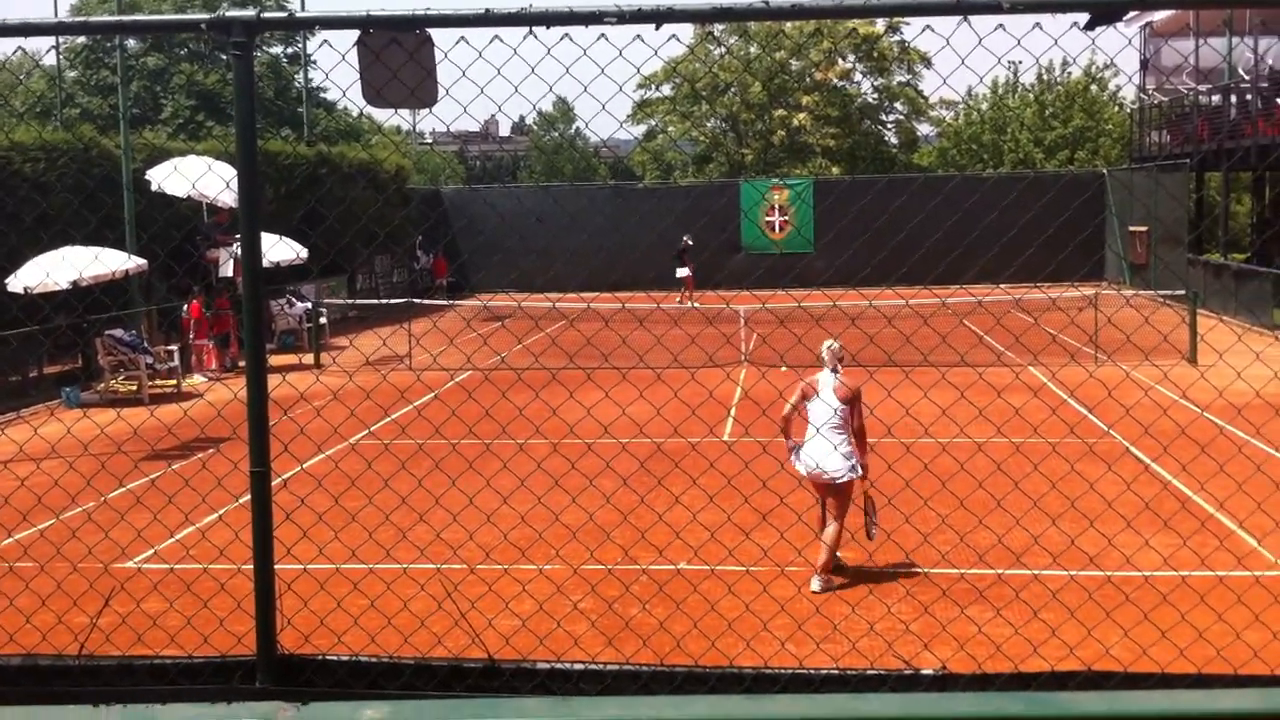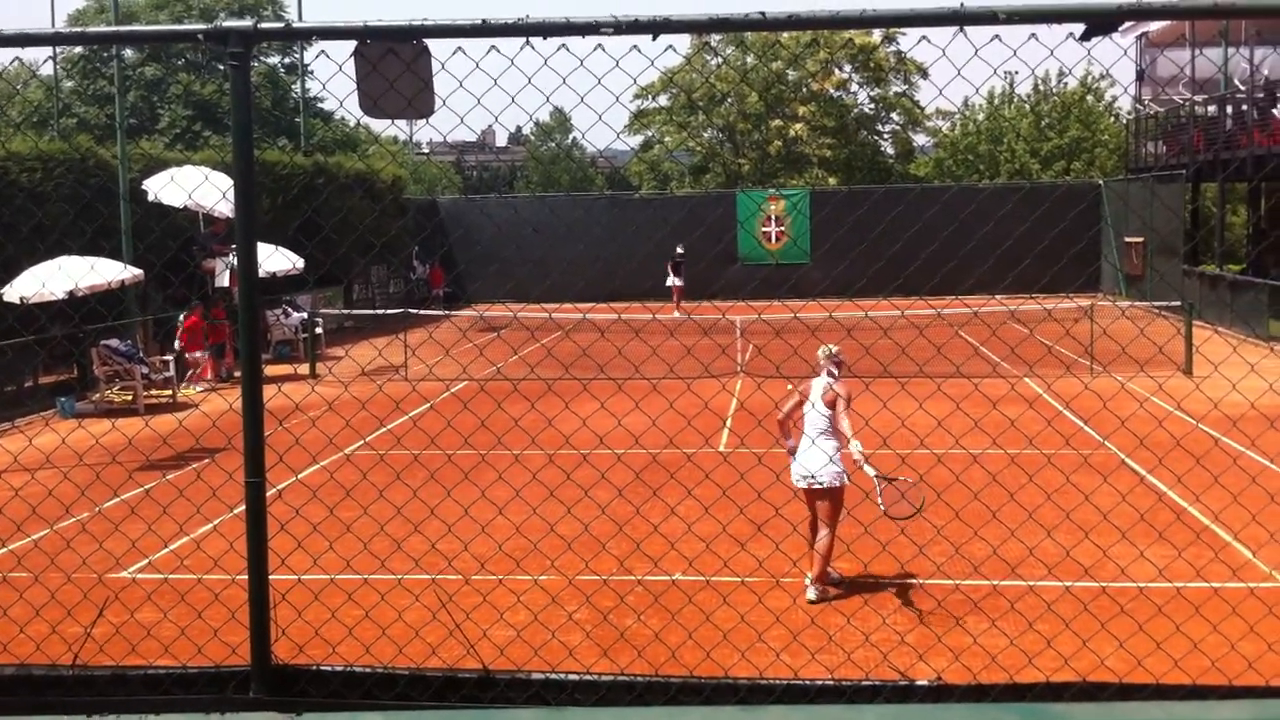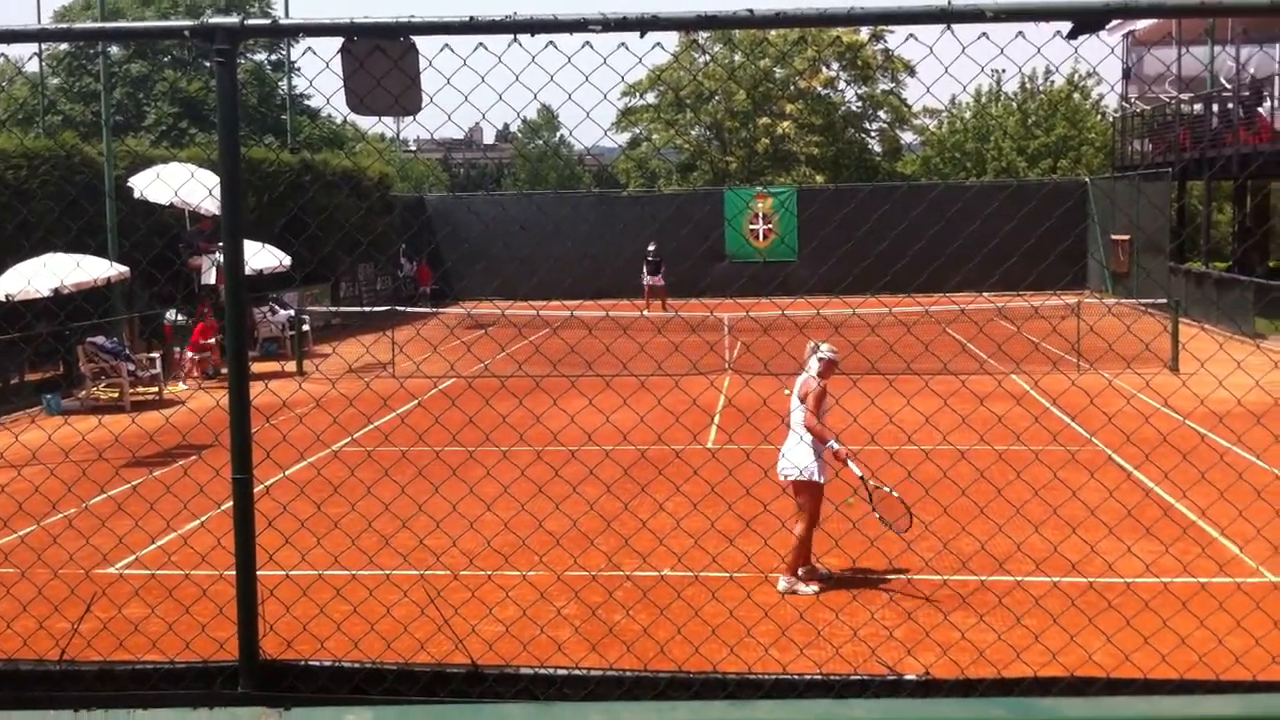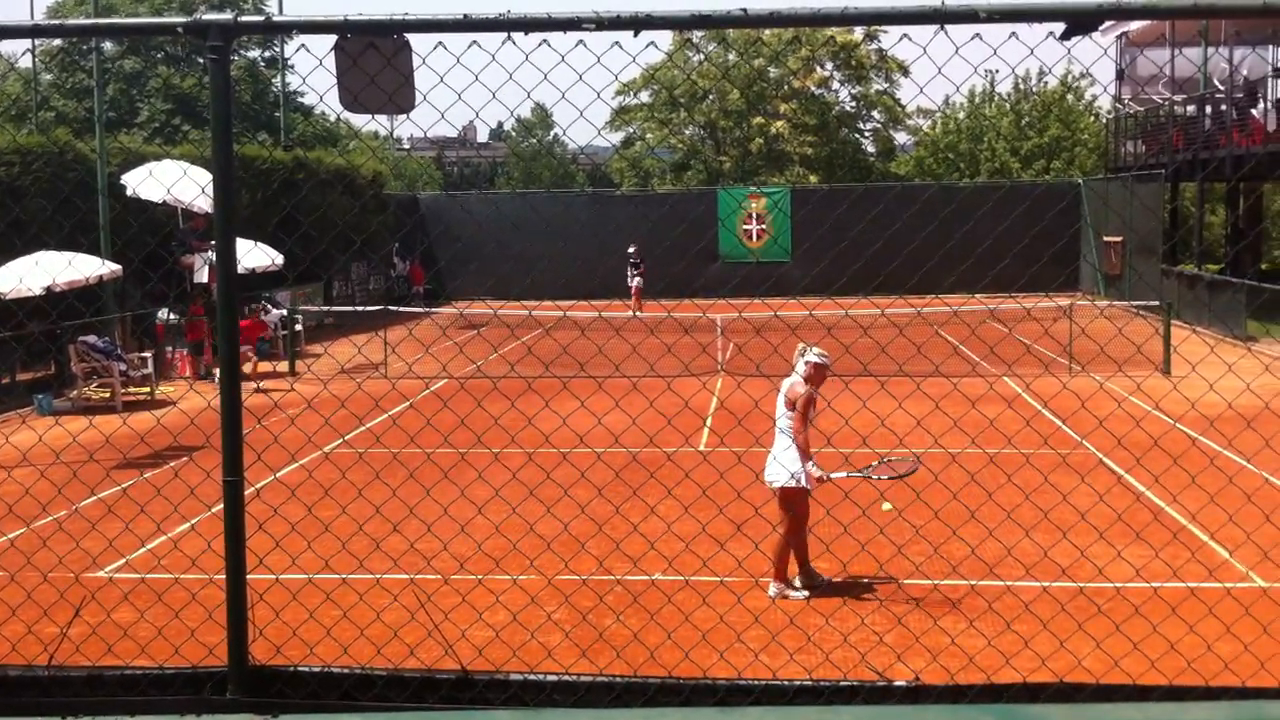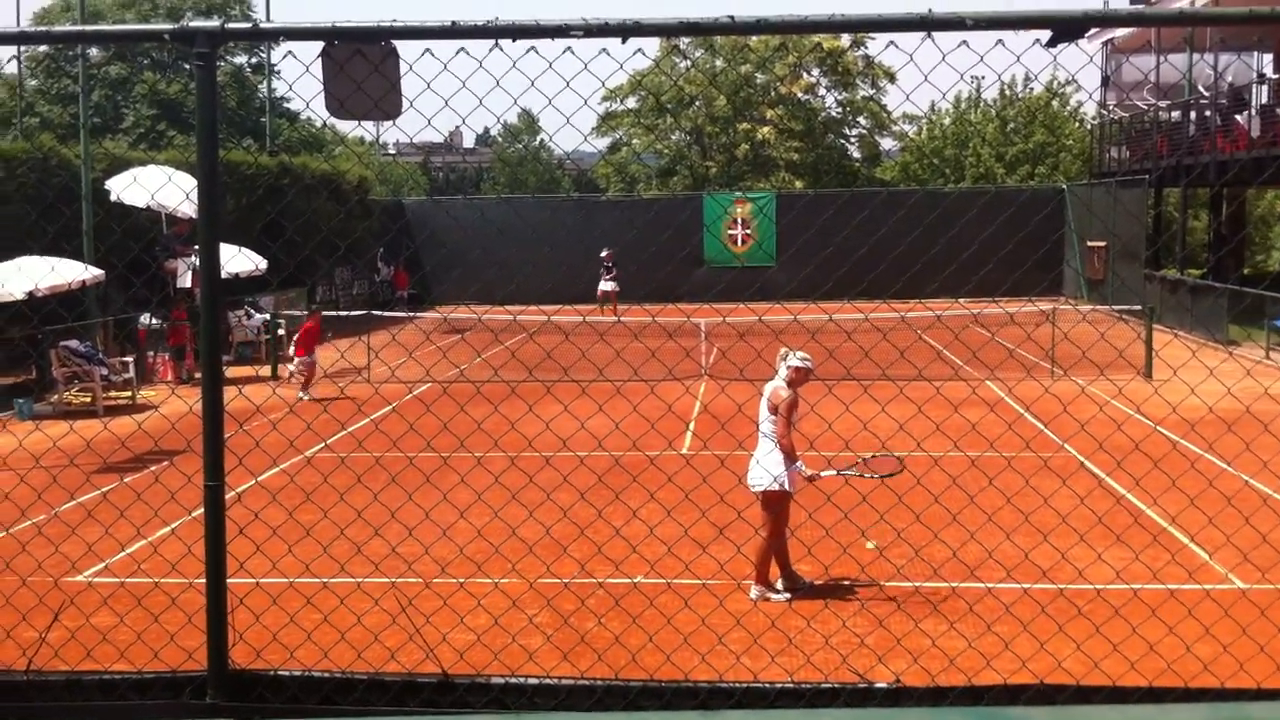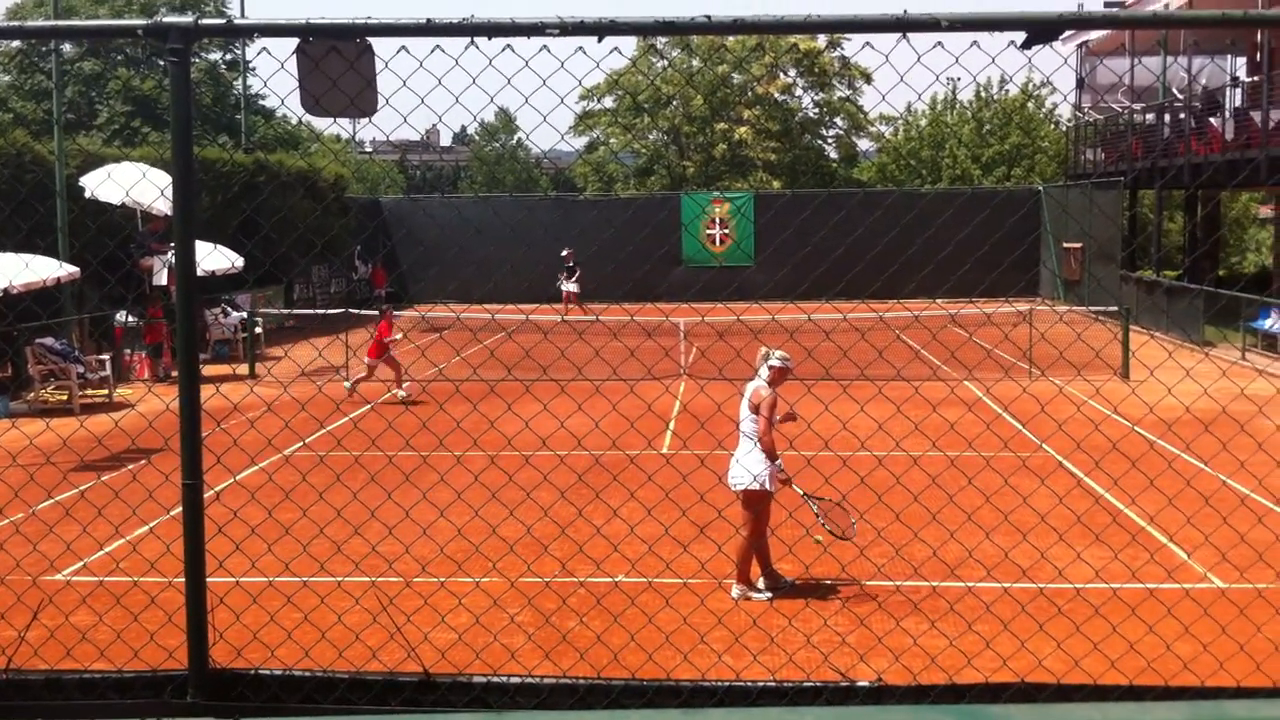
dt=0.4s
person 1, frame 1
left shoulder: (808, 383)
right shoulder: (851, 388)
left elbow: (786, 415)
right elbow: (858, 429)
left wrist: (789, 442)
right wrist: (863, 460)
left hip: (812, 456)
right hip: (840, 459)
left knee: (828, 507)
right knee: (835, 520)
left ankle: (828, 558)
right ankle: (820, 577)
person 1, frame 2
left shoulder: (807, 388)
right shoulder: (841, 389)
left elbow: (782, 417)
right elbow: (842, 420)
left wrist: (789, 442)
right wrist: (854, 446)
left hip: (804, 461)
right hip: (826, 464)
left knee: (817, 520)
right knee: (827, 527)
left ankle: (817, 572)
right ankle: (816, 586)
person 1, frame 3
left shoulder: (802, 380)
right shoulder: (817, 384)
right elbow: (811, 422)
left wrist: (826, 443)
right wrist: (834, 446)
left hip: (794, 454)
right hip: (806, 458)
left knee: (807, 516)
right knee: (808, 519)
left ankle: (805, 566)
right ankle: (788, 577)
person 1, frame 4
left shoulder: (790, 383)
right shoulder: (803, 390)
right elbow: (799, 433)
left wrist: (815, 388)
right wrist: (811, 466)
left hip: (785, 461)
right hip: (791, 465)
left knee: (800, 520)
right knee: (789, 526)
left ankle: (805, 573)
right ankle: (778, 584)
person 1, frame 5
left shoulder: (773, 387)
right shoulder: (785, 395)
right elbow: (783, 437)
right wrist: (800, 467)
left hip: (768, 465)
right hip: (773, 469)
left knee: (779, 527)
right knee: (771, 530)
left ankle: (787, 577)
right ankle: (760, 586)
person 1, frame 6
left shoulder: (752, 387)
right shoulder: (768, 394)
right elbow: (764, 436)
left wrist: (779, 419)
right wrist: (778, 467)
left hip: (748, 464)
right hip: (755, 468)
left knee: (760, 526)
right knee: (751, 529)
left ankle: (768, 575)
right ankle: (741, 585)
